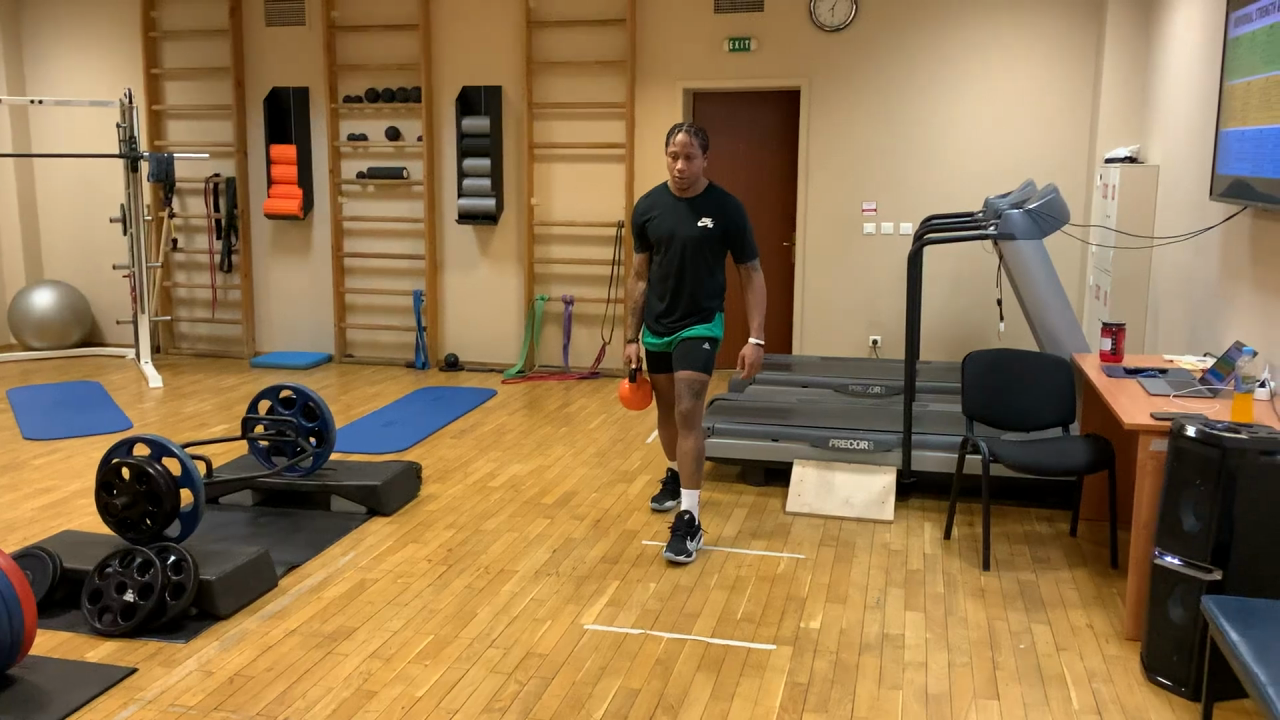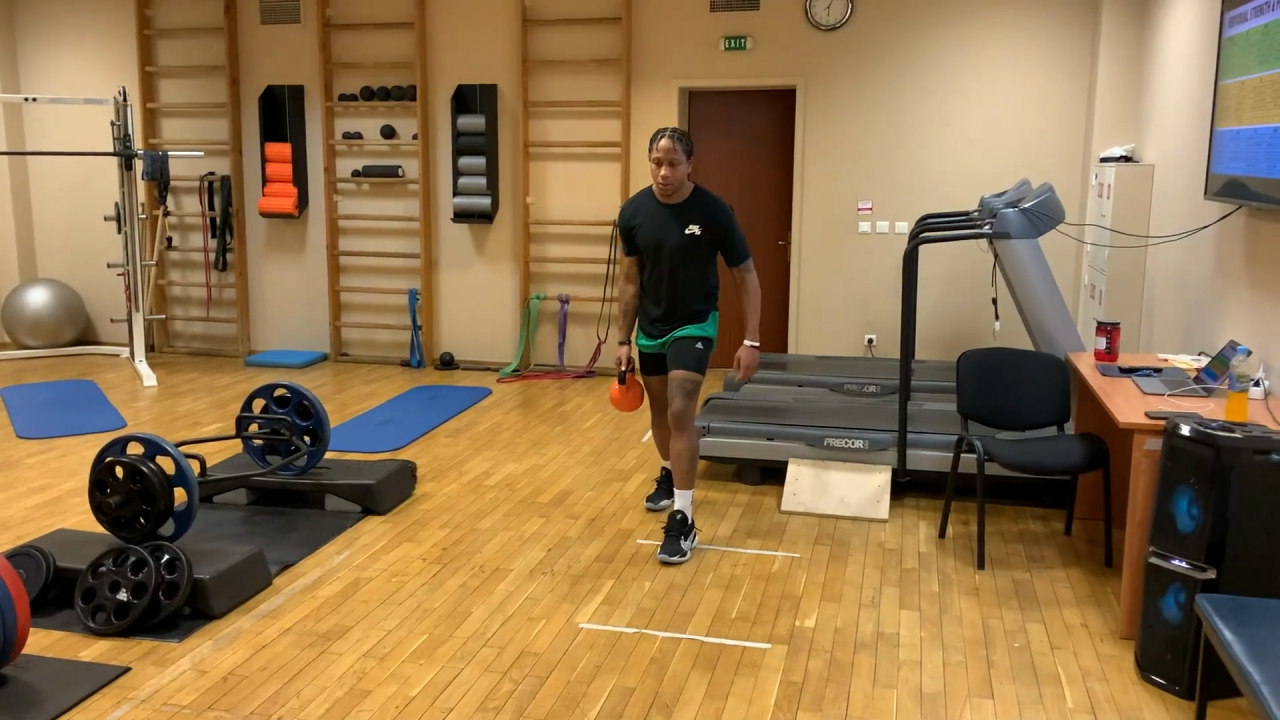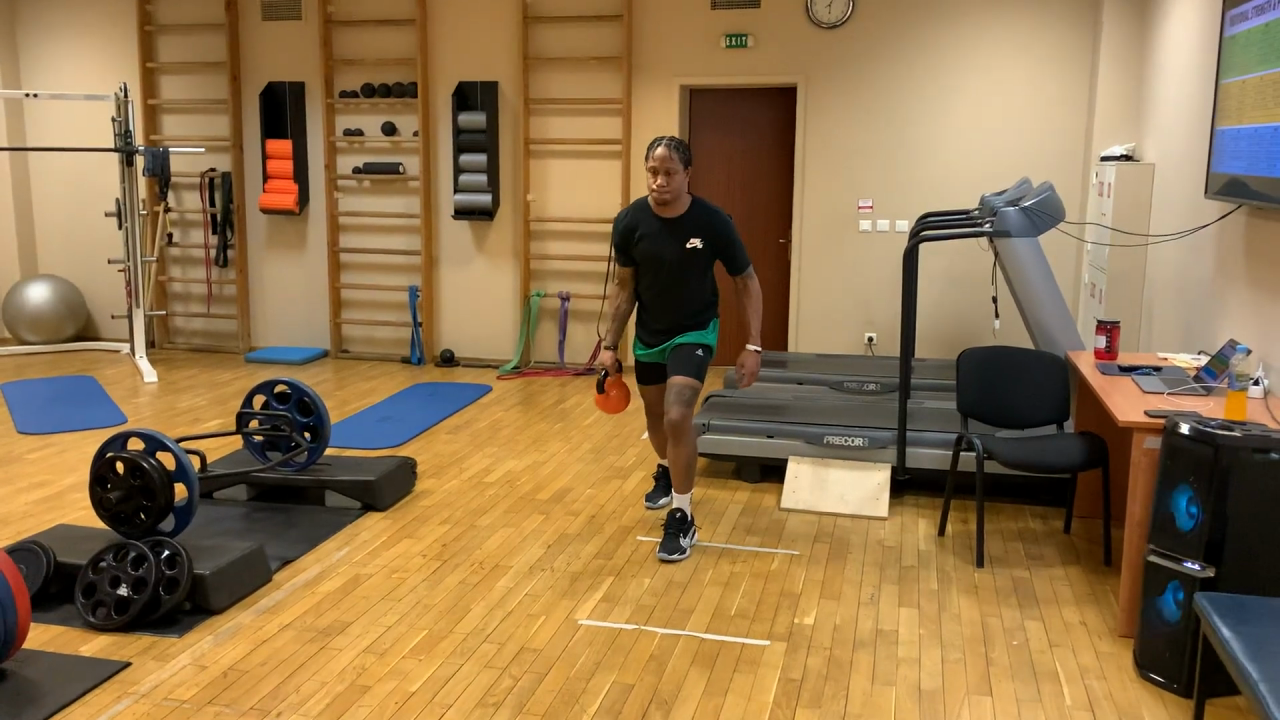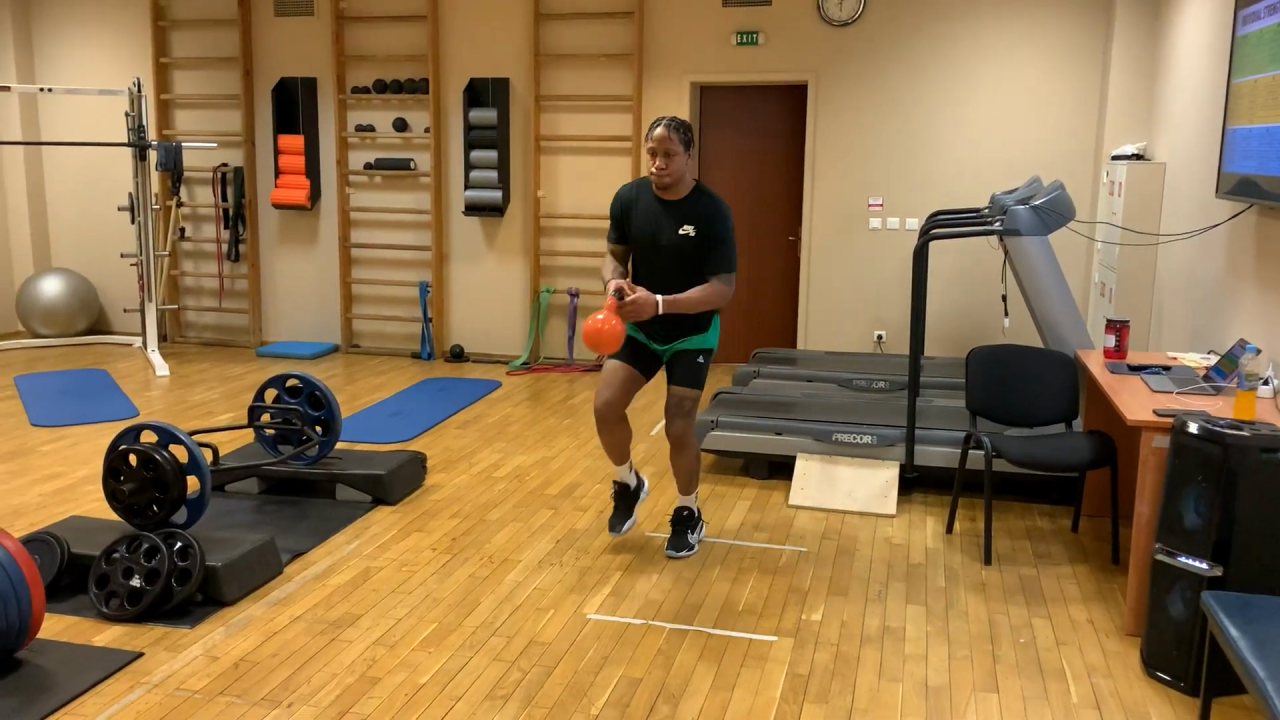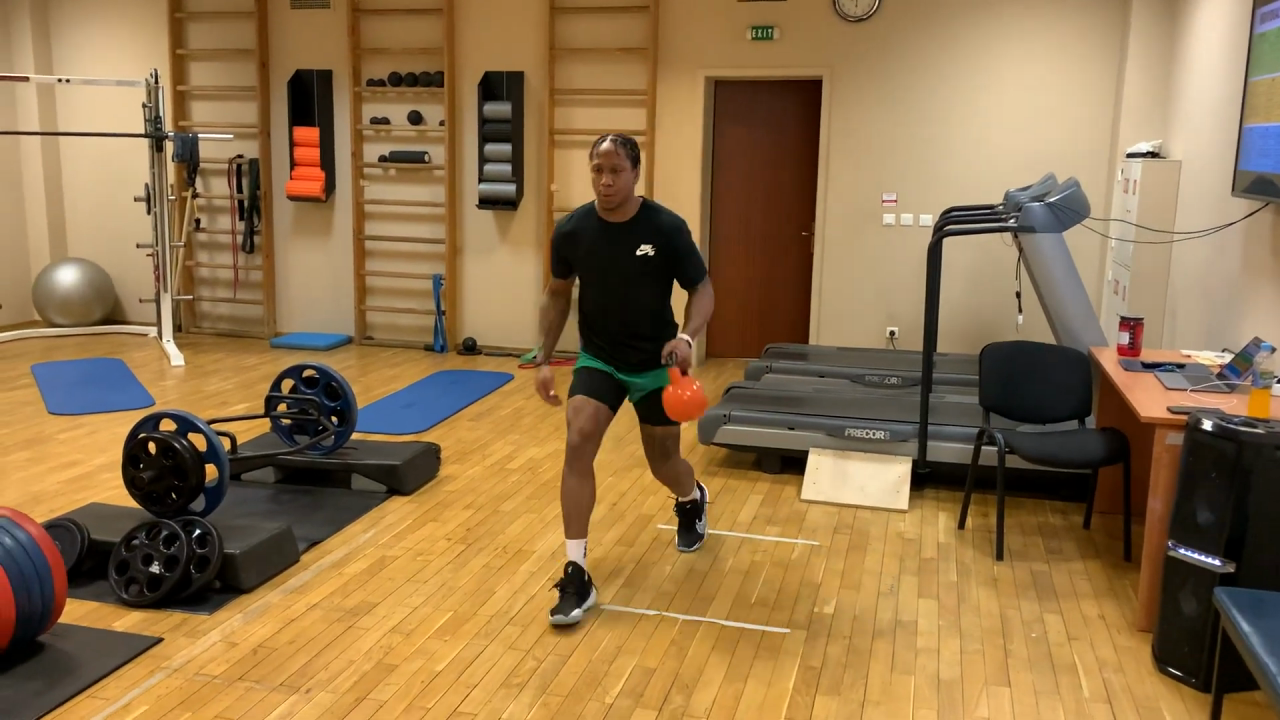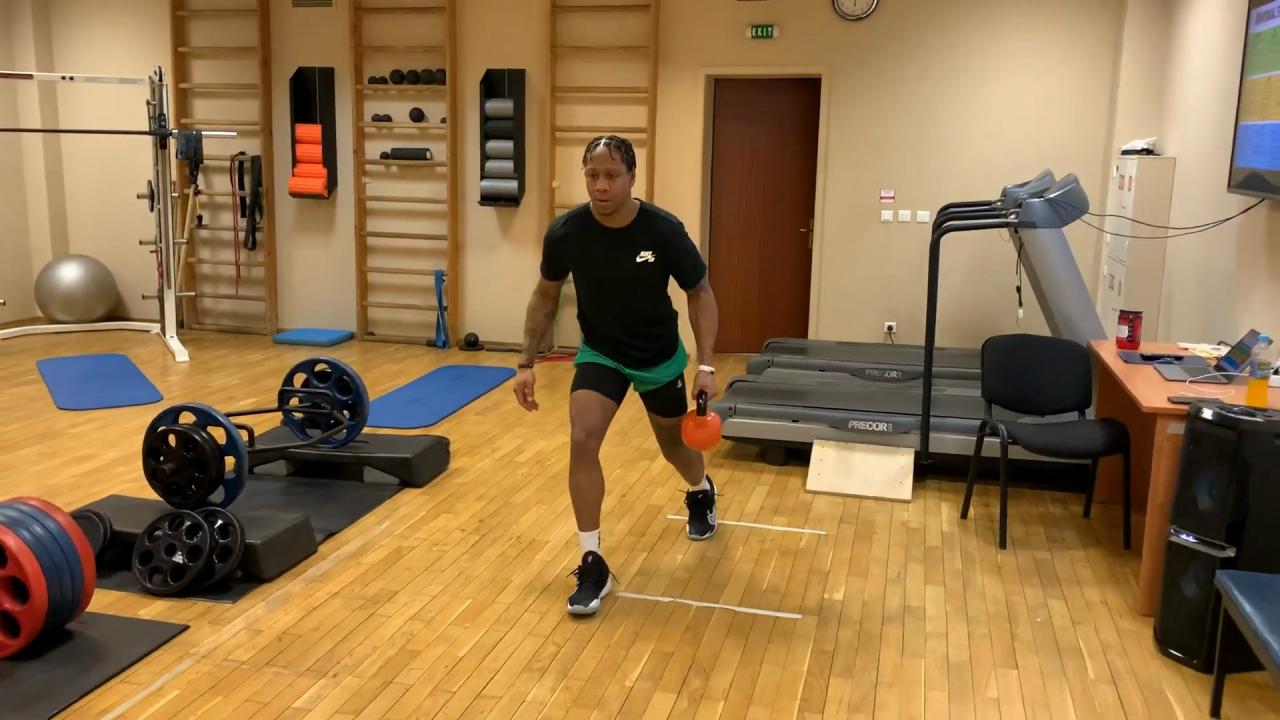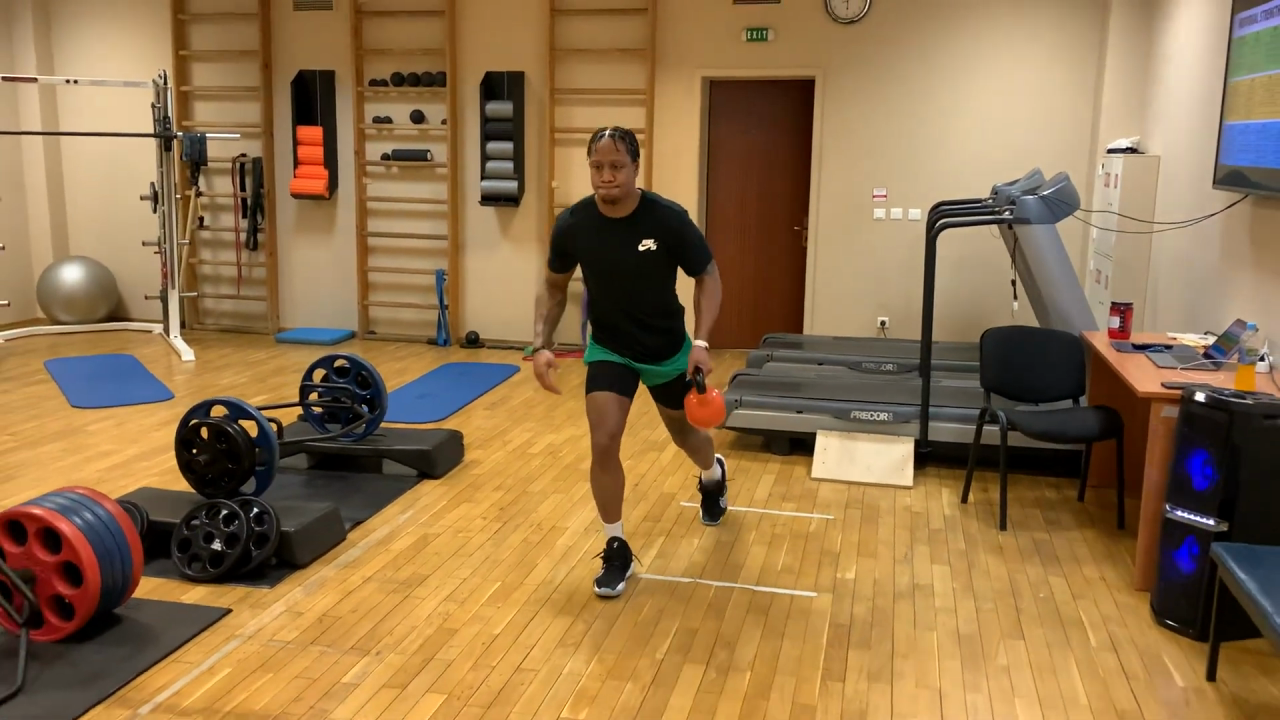
dt=0.4s
person 1, frame 1
left shoulder: (726, 208)
right shoulder: (648, 207)
left elbow: (751, 274)
right elbow: (640, 275)
left wrist: (755, 338)
right wrist: (632, 336)
left hip: (700, 326)
right hip: (656, 328)
left knee: (688, 414)
right knee: (666, 410)
left ankle: (689, 520)
right ankle: (675, 476)
person 1, frame 2
left shoulder: (713, 211)
right shoulder: (633, 212)
left elbow: (745, 275)
right elbow: (631, 279)
left wrist: (751, 341)
right wrist: (624, 339)
left hip: (693, 325)
right hip: (650, 328)
left knee: (680, 413)
right knee: (659, 410)
left ankle: (683, 519)
right ankle: (669, 475)
person 1, frame 3
left shoulder: (713, 223)
right shoulder: (629, 222)
left elbow: (746, 282)
right elbow: (624, 285)
left wrist: (752, 345)
right wrist: (610, 344)
left hip: (694, 332)
right hip: (648, 334)
left knee: (678, 418)
right knee: (655, 417)
left ankle: (682, 518)
right ankle: (666, 471)
person 1, frame 4
left shoulder: (711, 212)
right shoulder: (628, 199)
left elbow: (722, 289)
right elbow: (616, 254)
left wrist: (660, 304)
right wrist: (613, 283)
left hip: (691, 332)
right hip: (642, 327)
left knee: (678, 429)
right knee: (605, 406)
left ankle: (688, 515)
right ankle: (627, 484)
person 1, frame 5
left shoulder: (666, 228)
right shoulder: (571, 230)
left elbow: (702, 290)
right elbow: (559, 291)
left wrist: (686, 337)
right wrist: (545, 359)
left hip: (655, 362)
right hip: (597, 358)
left knee: (663, 464)
right knee: (577, 447)
left ankle: (693, 499)
right ankle: (576, 573)
person 1, frame 6
left shoulder: (664, 231)
right shoulder: (565, 232)
left elbow: (700, 292)
right elbow: (546, 295)
left wrist: (705, 365)
right wrist: (527, 363)
left hip: (659, 356)
right hip: (599, 352)
left knee: (675, 445)
right knee: (582, 443)
left ankle: (701, 492)
right ankle: (592, 564)
person 1, frame 7
left shoulder: (669, 219)
right shoulder: (572, 224)
left elbow: (707, 277)
right elbow: (554, 286)
left wrist: (700, 341)
right wrist: (541, 345)
left hip: (667, 349)
right hip: (608, 349)
left knee: (686, 434)
right knee: (603, 444)
left ankle: (713, 474)
right ankle: (616, 548)
